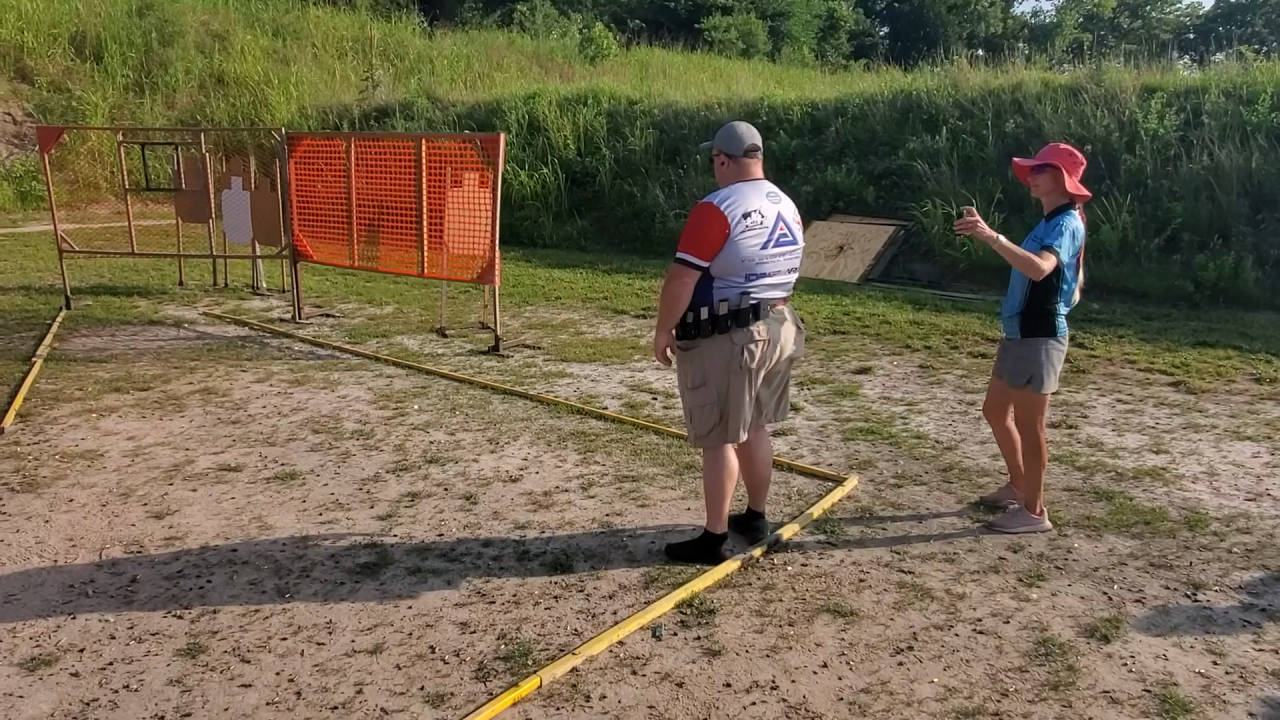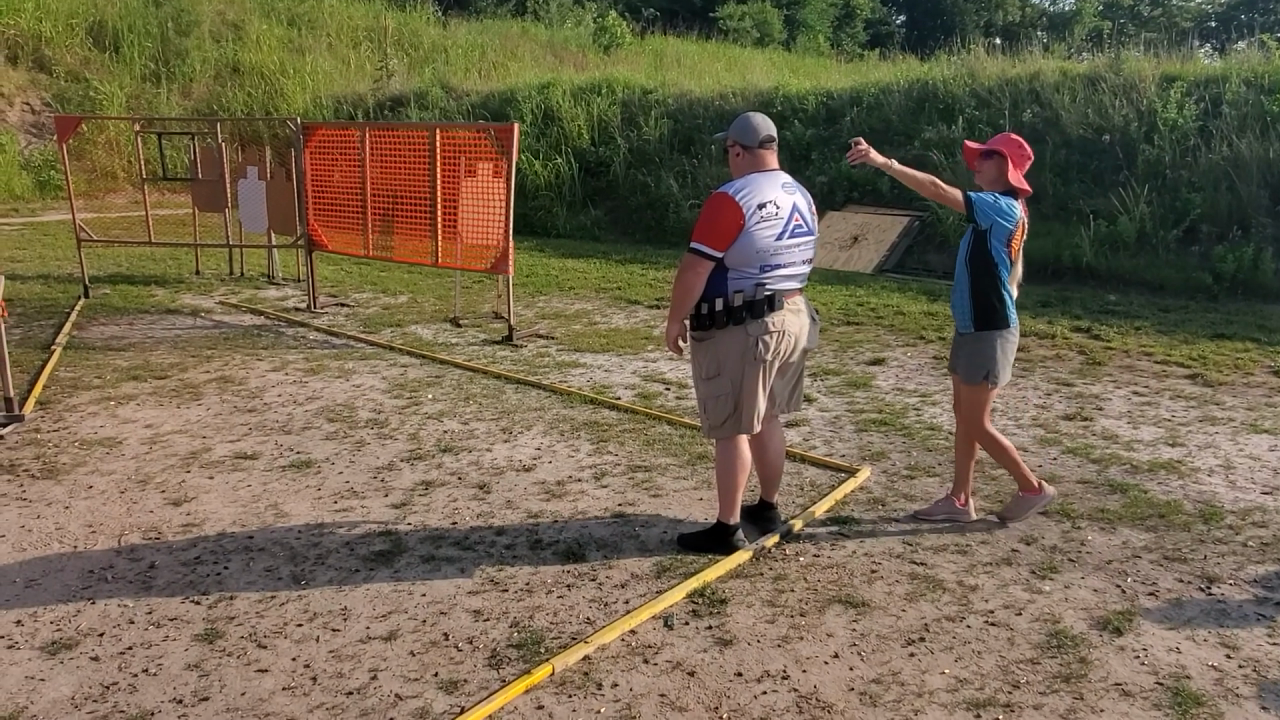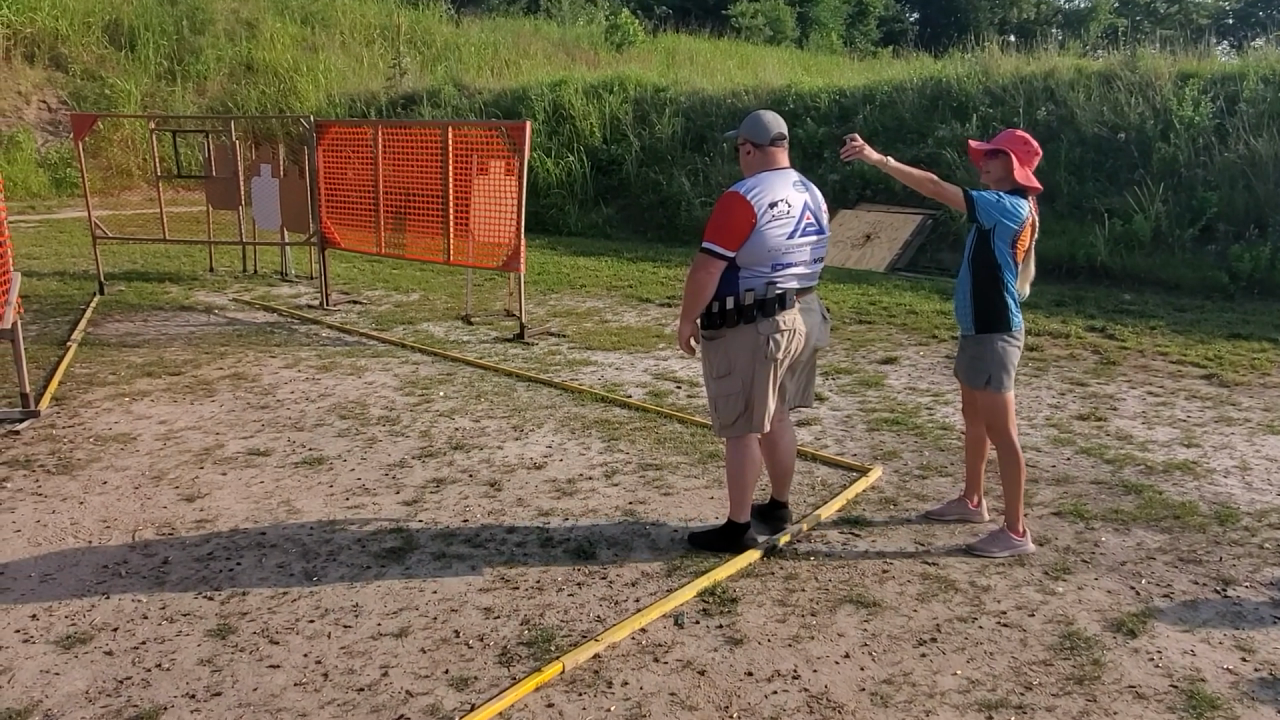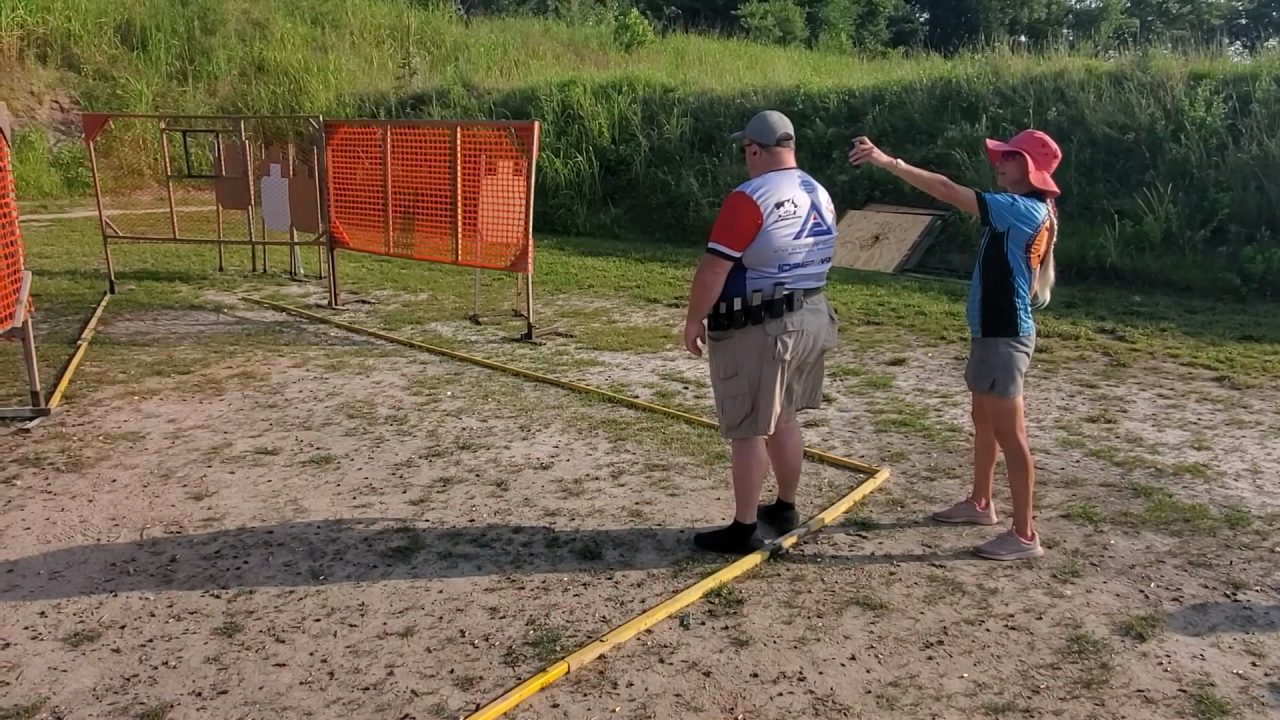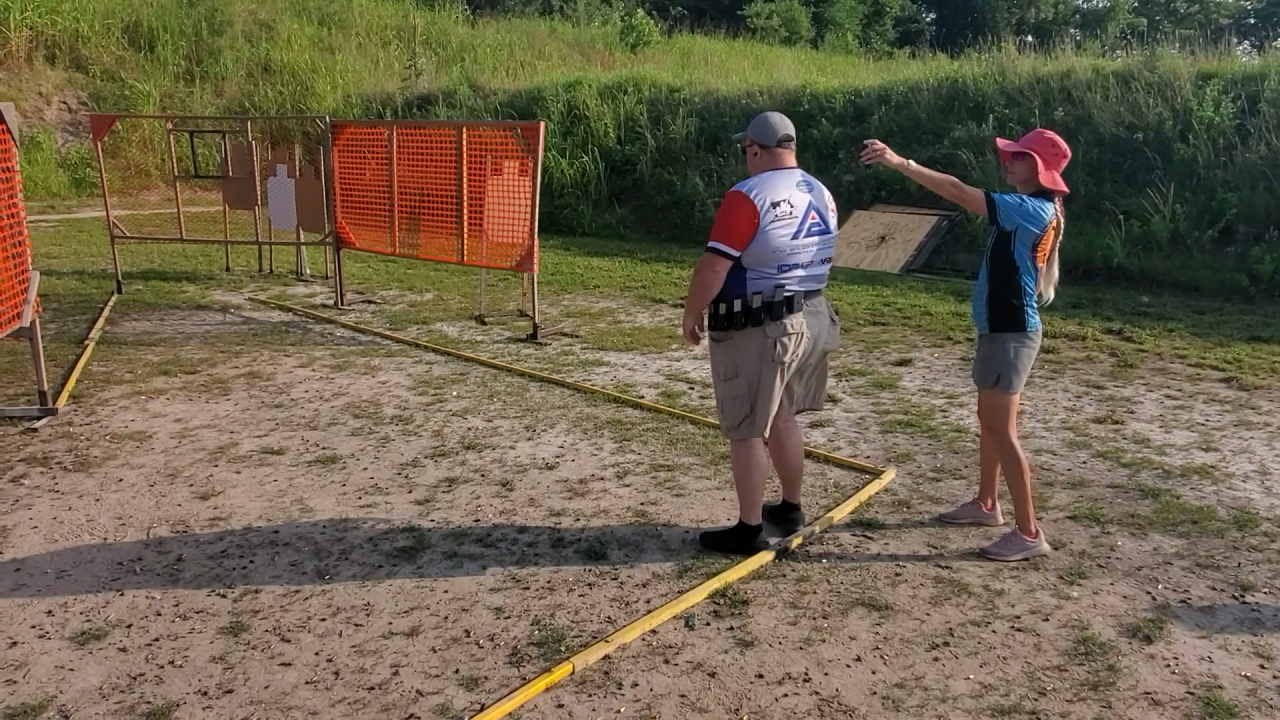
dt=1s
person 1, frame 1
left shoulder: (716, 208)
right shoulder: (787, 207)
left elbow: (682, 279)
left wrist: (663, 331)
left hip: (726, 337)
right hip: (777, 330)
left knee: (719, 438)
right knee: (753, 427)
left ankle: (714, 539)
right ankle: (755, 518)
person 1, frame 2
left shoulder: (731, 199)
right shoulder: (802, 197)
left elbow: (695, 268)
left wrist: (676, 320)
left hip: (740, 328)
right hip: (793, 317)
left knee: (732, 429)
right knee: (767, 418)
left ankle: (727, 529)
right ankle: (767, 508)
person 1, frame 3
left shoulder: (743, 198)
right shoulder: (813, 195)
left elbow: (707, 268)
left wrist: (688, 319)
left hip: (750, 327)
right hip: (802, 316)
left knee: (742, 428)
right knee: (776, 417)
left ankle: (738, 527)
right ankle: (778, 507)
person 1, frame 4
left shoulder: (749, 198)
right shoulder: (819, 194)
left elbow: (714, 268)
left wrist: (694, 320)
left hip: (757, 328)
right hip: (811, 317)
left knee: (748, 430)
right knee: (783, 418)
left ankle: (744, 529)
right ankle: (785, 508)
person 1, frame 5
left shoulder: (748, 196)
right shoulder: (821, 193)
left elbow: (713, 267)
left wrist: (691, 314)
left hip: (758, 330)
right hip: (812, 318)
left knee: (746, 431)
right knee: (782, 418)
left ankle: (749, 530)
right ankle: (790, 508)
person 2, frame 1
left shoulder: (1066, 225)
right shoulder: (1049, 221)
left elbow: (1039, 268)
left wrist: (990, 235)
left hip: (1040, 338)
right hip: (1020, 334)
left knee: (1029, 425)
right knee: (995, 412)
left ankle: (1033, 511)
right ankle: (1017, 486)
person 2, frame 2
left shoulder: (1004, 208)
right shoulder: (994, 210)
left elbow: (938, 191)
left wrist: (883, 163)
left hip: (990, 332)
right hip: (971, 328)
left knee: (977, 423)
right knee: (964, 416)
left ankle: (1032, 487)
right ankle: (960, 499)
person 2, frame 3
left shoulder: (1010, 207)
right shoulder: (1001, 207)
left elbow: (937, 189)
left wrist: (878, 159)
left hip: (995, 333)
right hip: (978, 329)
left knee: (1001, 432)
right knee: (973, 418)
left ankle: (1016, 531)
right ankle: (972, 500)
person 2, frame 4
left shoulder: (1024, 210)
right shoulder: (1025, 210)
left elbow: (949, 192)
left wrist: (888, 162)
left hip: (1005, 336)
right hip: (992, 331)
left knee: (1009, 434)
right knee: (983, 420)
left ankle: (1024, 534)
right ankle: (979, 503)
person 2, frame 5
left shoulder: (1031, 210)
right shoulder: (1034, 209)
left elbow: (958, 191)
left wrist: (900, 162)
left hip: (1011, 332)
right hip: (1000, 328)
left knee: (1001, 431)
right knee: (988, 419)
left ankle: (1028, 531)
right ankle: (985, 504)
